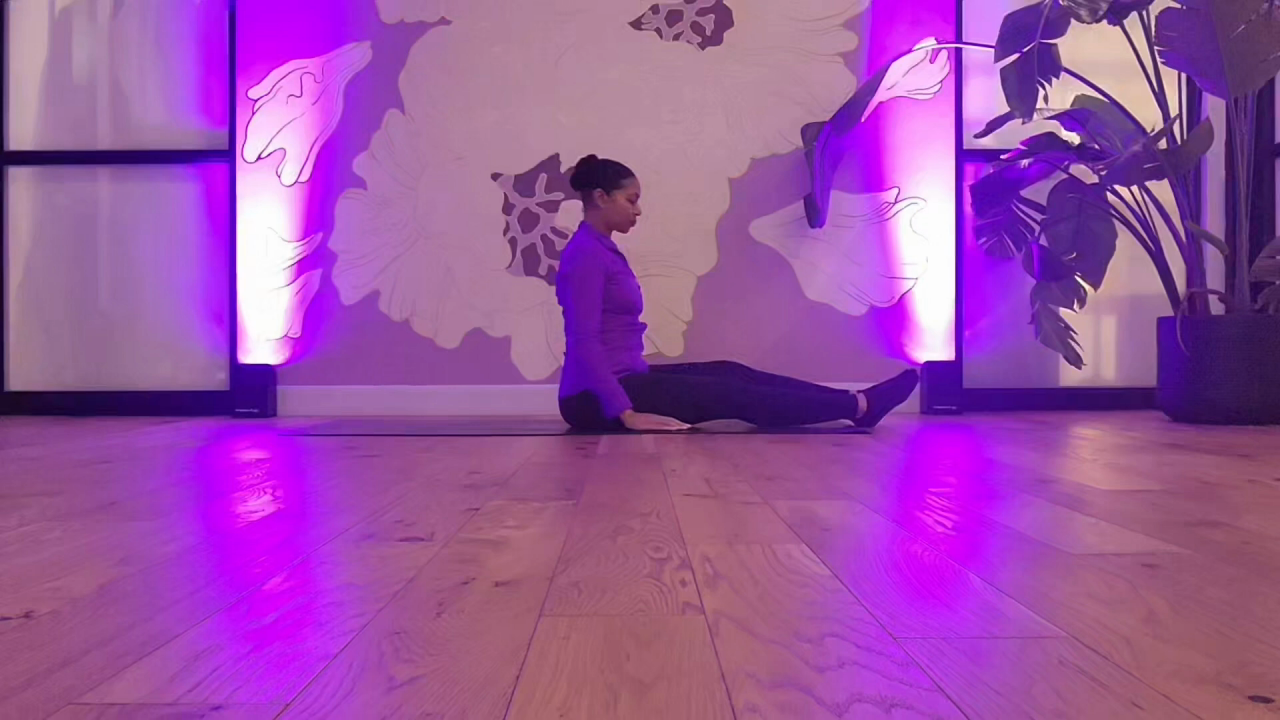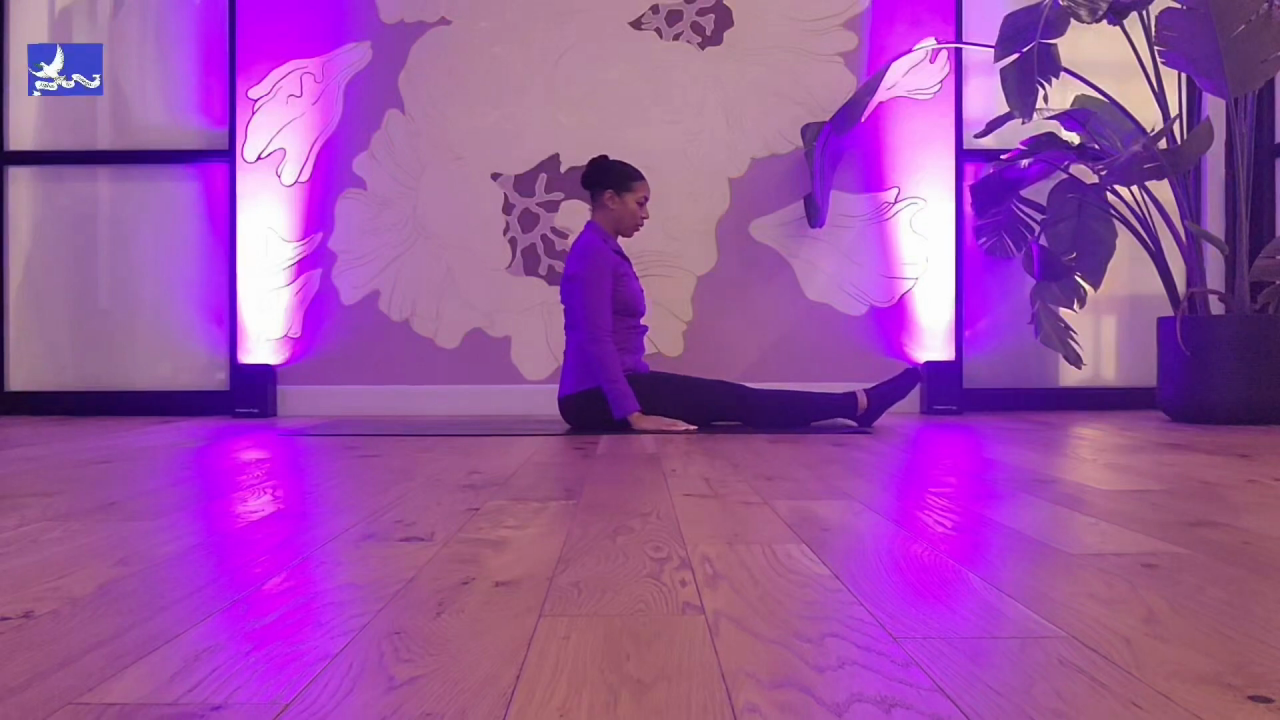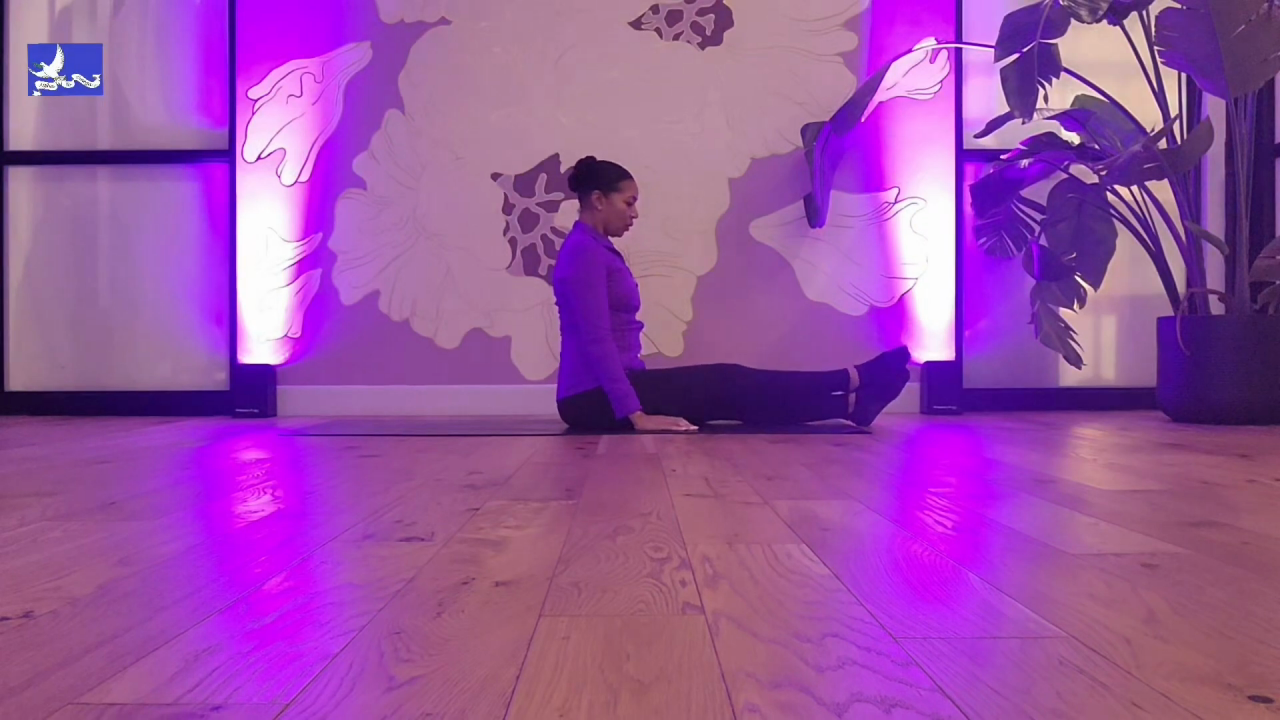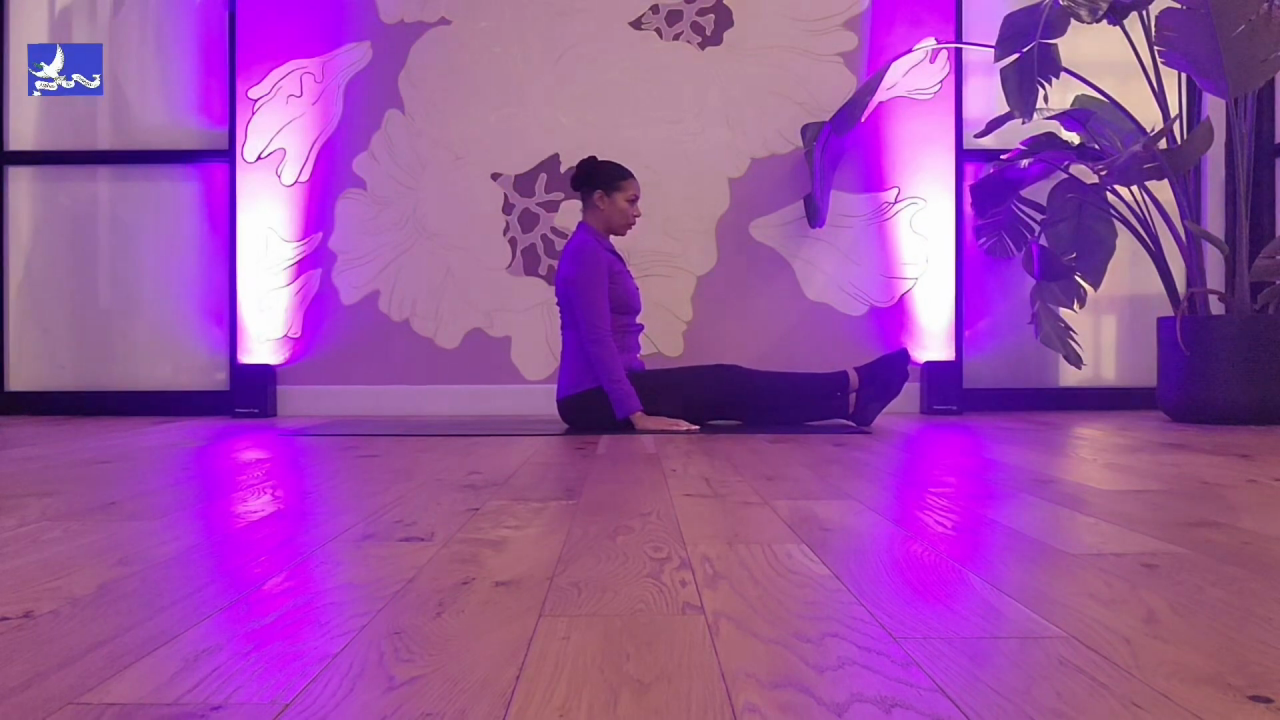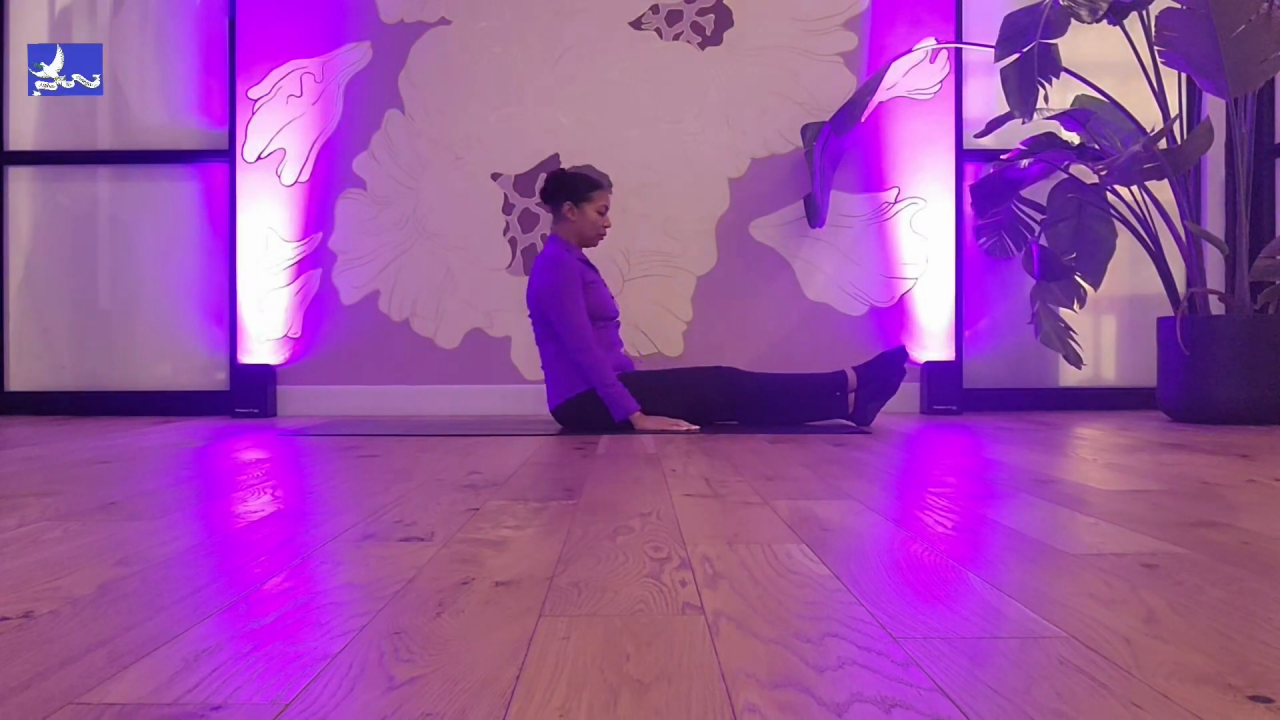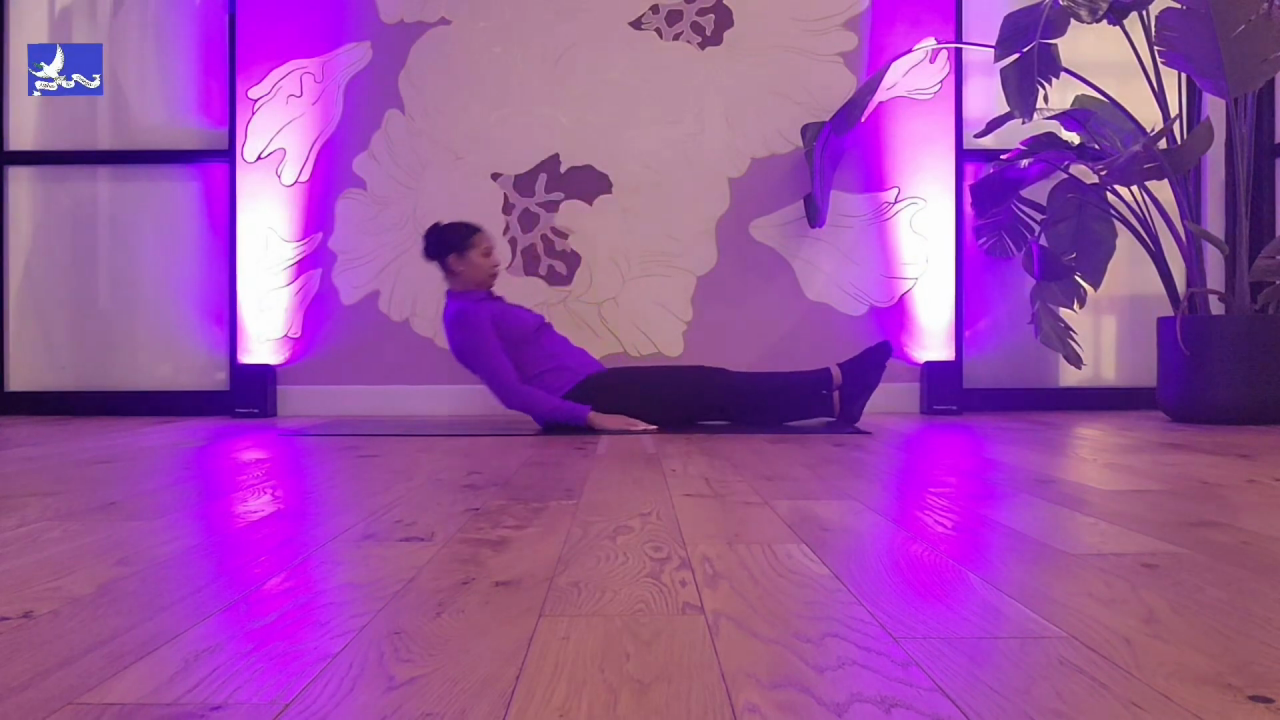
dt=0.7s
person 1, frame 1
left shoulder: (600, 250)
right shoulder: (585, 253)
right elbow: (583, 342)
left wrist: (633, 402)
right wrist: (627, 414)
left hip: (617, 385)
right hip: (596, 401)
left knee: (726, 374)
right knee: (732, 394)
left ankle: (854, 404)
right ankle: (859, 406)
person 1, frame 2
left shoulder: (605, 251)
right shoulder: (592, 253)
right elbow: (596, 341)
left wrist: (641, 401)
right wrist: (634, 415)
left hip: (608, 393)
right hip: (596, 400)
left knee: (729, 398)
right knee: (731, 399)
left ankle: (855, 405)
right ankle: (859, 403)
person 1, frame 3
left shoulder: (596, 250)
right shoulder: (583, 252)
right elbow: (596, 339)
left wrist: (644, 399)
right wrist: (636, 414)
left hip: (605, 394)
right hip: (595, 400)
left knee: (729, 395)
right knee: (728, 380)
left ankle: (850, 404)
right ankle: (853, 379)
person 1, frame 4
left shoulder: (598, 251)
right shoulder: (585, 252)
right elbow: (597, 340)
left wrist: (642, 399)
right wrist: (636, 413)
left hip: (606, 393)
right hip: (595, 400)
left knee: (727, 392)
right knee: (726, 384)
left ankle: (849, 401)
right ankle: (851, 383)
person 1, frame 5
left shoulder: (571, 262)
right shoulder: (556, 264)
right elbow: (583, 349)
left wrist: (636, 400)
right wrist: (634, 415)
left hip: (599, 395)
right hip: (588, 403)
left knee: (725, 387)
right knee: (724, 388)
left ankle: (848, 398)
right ankle: (848, 388)
person 1, frame 6
left shoulder: (482, 306)
right shoulder: (465, 316)
right elbow: (511, 391)
left wrist: (595, 406)
right wrist: (592, 417)
left hip: (586, 388)
right hip: (576, 400)
left knee: (703, 386)
right knee: (706, 389)
left ankle: (831, 388)
right ankle: (832, 391)
